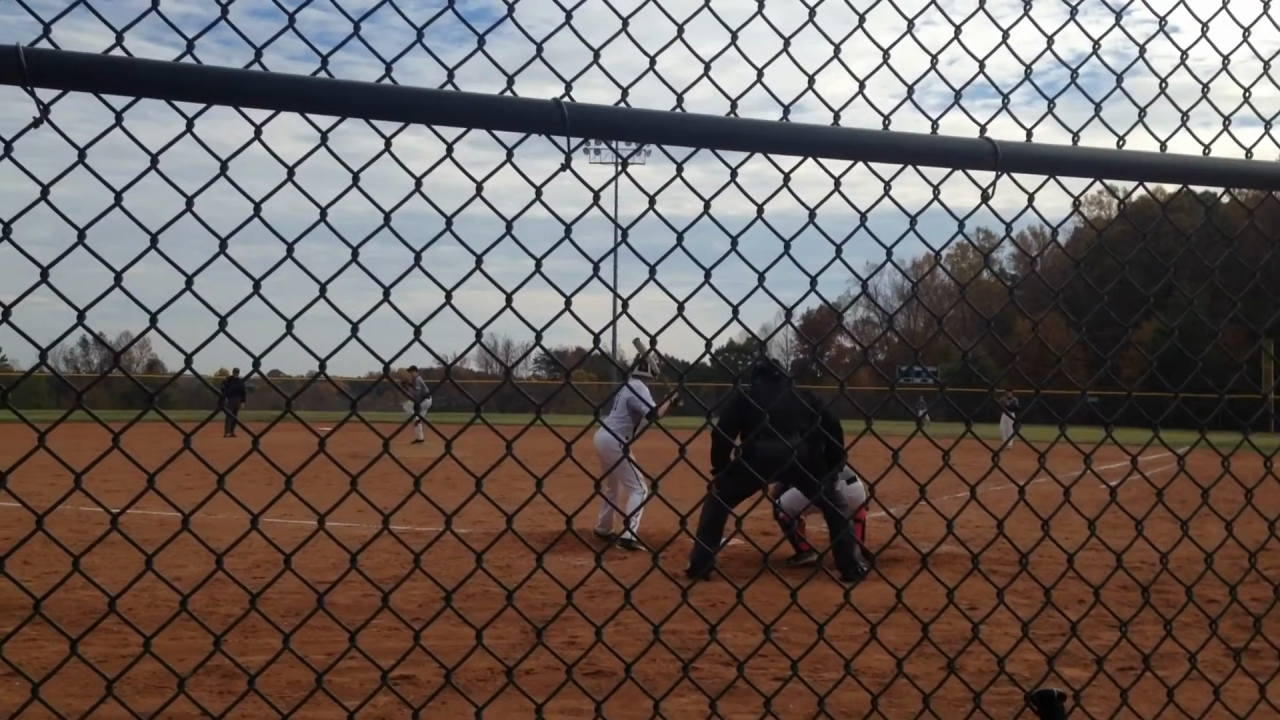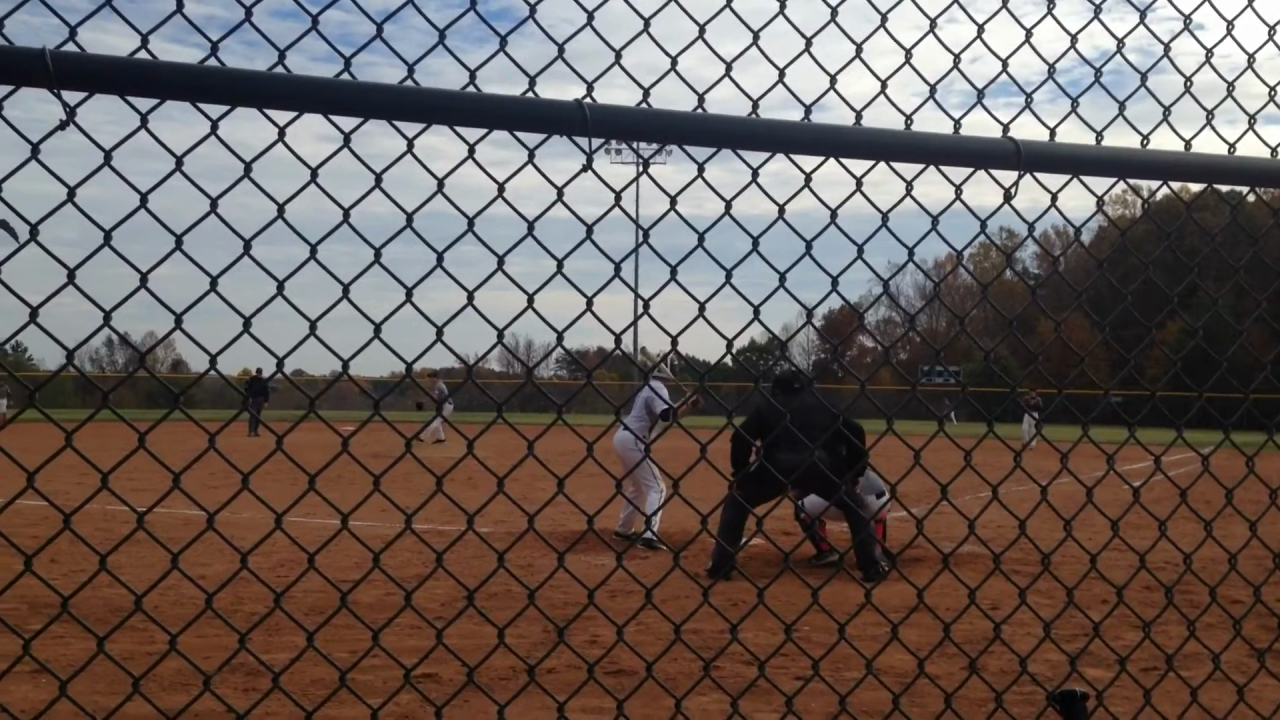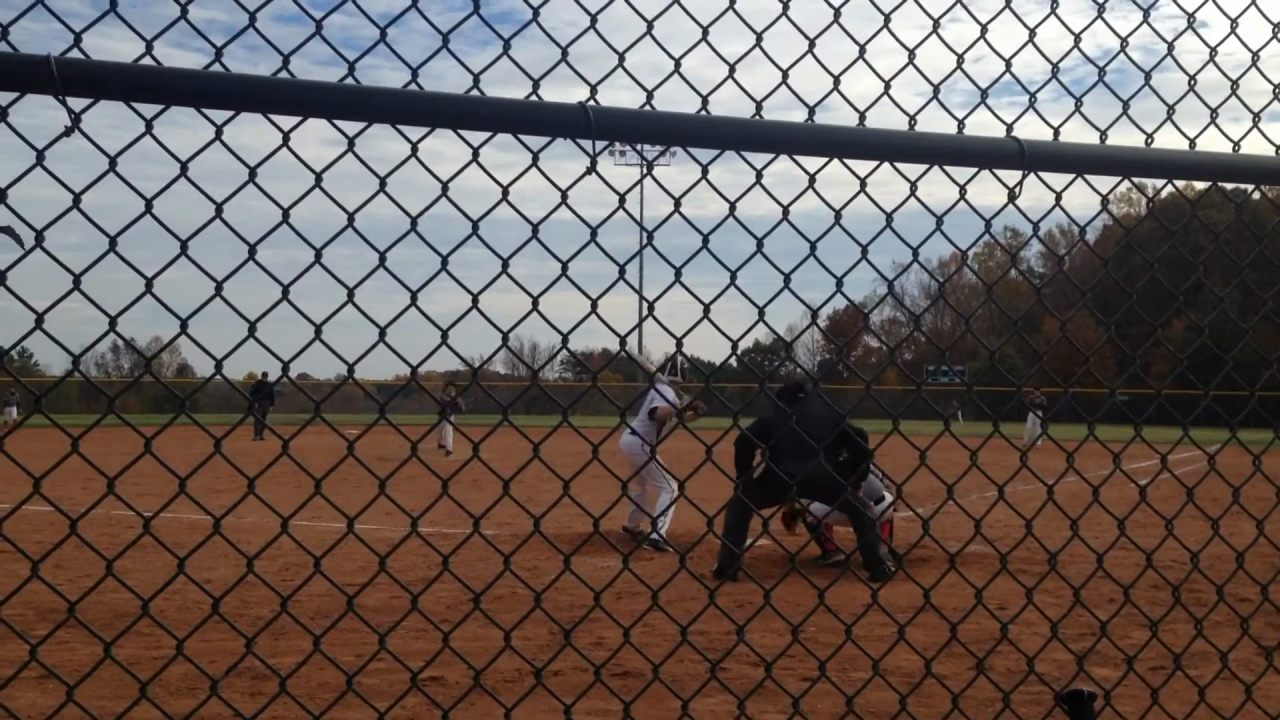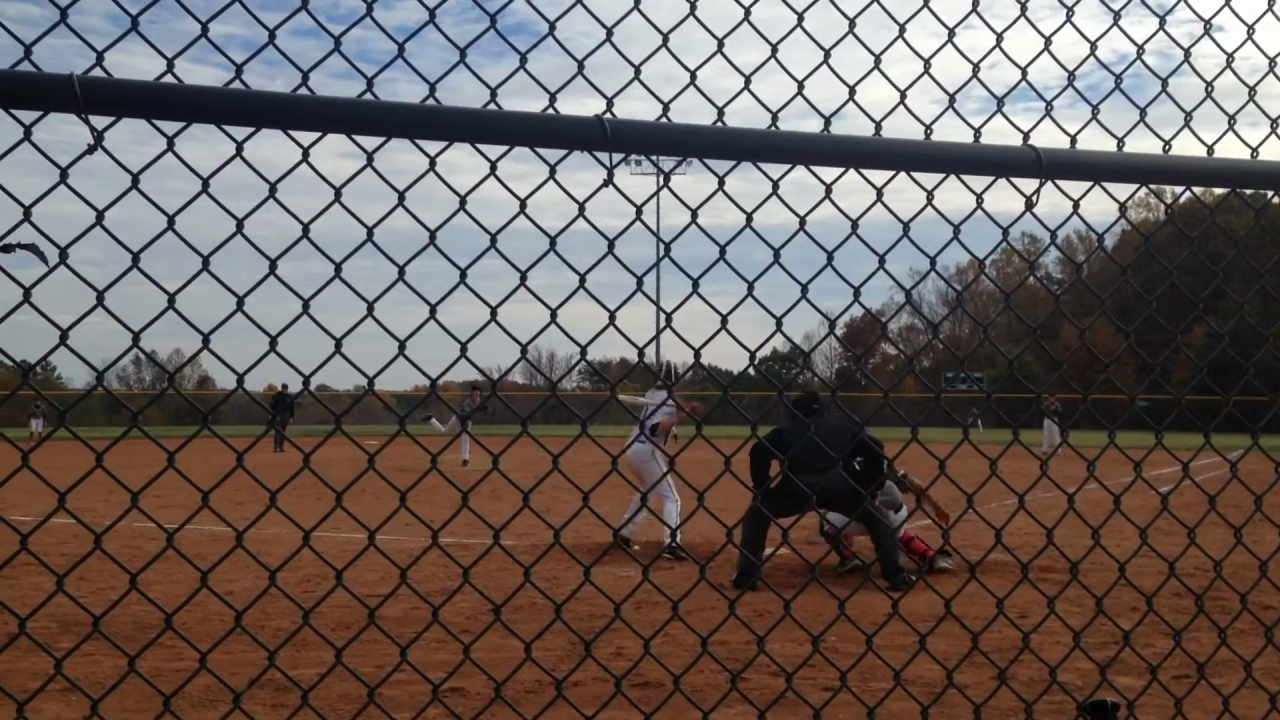
dt=0.4s
person 1, frame 1
left shoulder: (743, 396)
right shoulder: (803, 396)
left elbow: (722, 432)
right elbow: (833, 428)
left wrist: (720, 472)
right wrist: (833, 469)
left hip: (758, 456)
right hip: (801, 456)
left knee: (718, 499)
right knee: (835, 504)
left ankle: (699, 565)
right ankle: (852, 567)
person 1, frame 2
left shoulder: (766, 408)
right shoulder: (823, 406)
left elbow: (741, 438)
right elbow: (855, 433)
left wrist: (740, 475)
right wrist: (853, 475)
left hip: (779, 466)
right hip: (821, 466)
left knee: (737, 501)
right knee: (854, 507)
left ankle: (721, 565)
right ankle: (873, 566)
person 1, frame 3
left shoulder: (771, 419)
right shoulder: (828, 414)
left elbow: (744, 442)
right elbow: (858, 439)
left wrist: (744, 479)
right wrist: (856, 480)
left hip: (782, 475)
right hip: (823, 475)
left knee: (740, 504)
right knee: (859, 510)
left ankle: (727, 566)
right ankle: (879, 567)
person 1, frame 4
left shoulder: (785, 431)
right shoulder: (842, 426)
left elbow: (759, 452)
right elbow: (874, 451)
left wrist: (761, 489)
right wrist: (871, 490)
left hip: (797, 487)
right hip: (838, 485)
left knee: (756, 514)
right knee: (875, 518)
left ankle: (746, 575)
right ankle: (897, 576)
person 2, frame 1
left shoulder: (628, 385)
right shoulder: (638, 387)
left elbow: (647, 415)
right elbow: (653, 415)
left wrist: (669, 404)
right wrist: (669, 401)
left hip: (603, 437)
right hip: (614, 442)
left knee: (612, 486)
right knee: (638, 488)
left ankle: (603, 528)
right ankle: (628, 536)
person 2, frame 2
left shoulder: (649, 386)
right shoulder: (657, 388)
left elbow: (667, 415)
right elbow: (667, 415)
left wrist: (690, 406)
right wrist: (687, 402)
left hip: (624, 438)
right hip: (633, 441)
left knee: (637, 486)
right knee: (656, 488)
left ankle: (624, 529)
right ankle: (648, 535)
person 2, frame 3
left shoulder: (662, 389)
right shoulder: (665, 391)
left elbow: (676, 419)
right elbow: (655, 414)
left wrist: (694, 412)
right wrist: (681, 407)
left hip: (632, 440)
right hip: (639, 444)
left knee: (643, 485)
right knee: (669, 488)
left ankle: (633, 525)
right ankle: (655, 536)
person 2, frame 4
left shoulder: (652, 395)
right shoulder: (667, 400)
left elbow: (666, 421)
right elbow: (655, 428)
left wrist: (679, 413)
right wrist: (678, 415)
left hip: (635, 448)
right hip: (647, 451)
left knee: (647, 491)
right knee: (670, 497)
left ankle: (623, 535)
right ankle: (672, 544)
